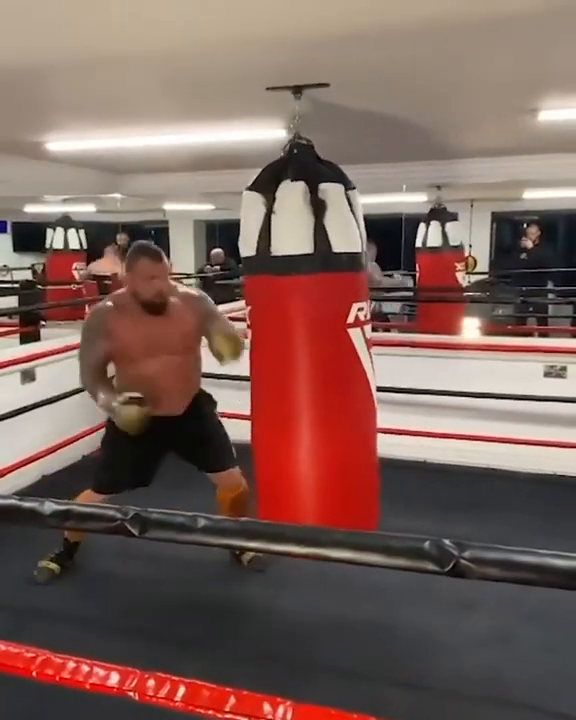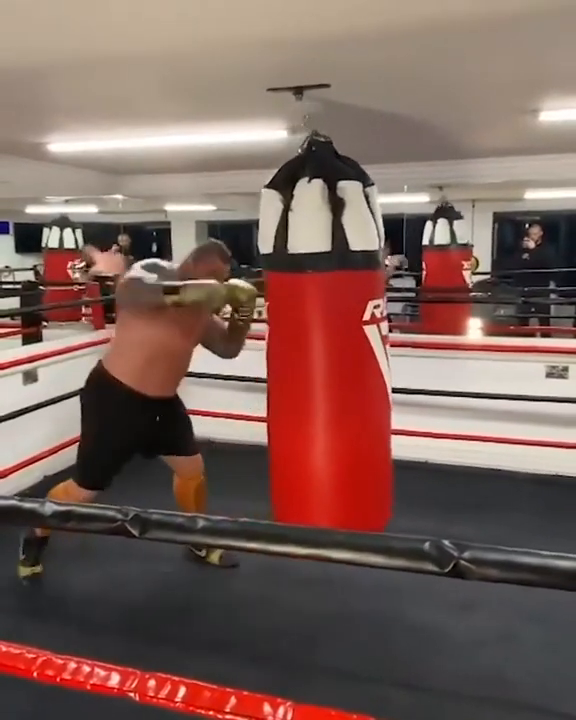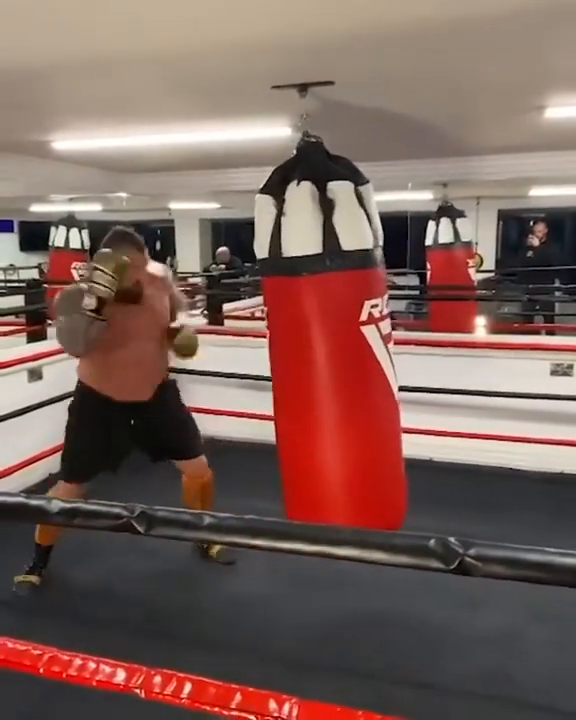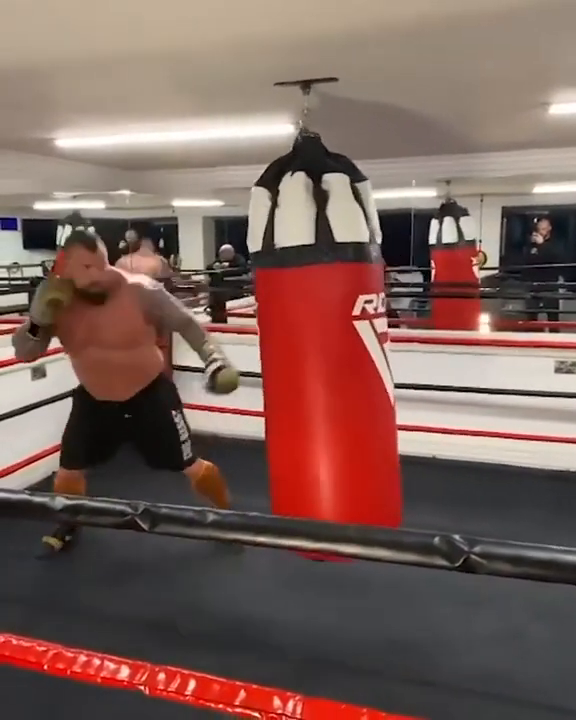
dt=0.4s
person 1, frame 1
left shoulder: (192, 301)
right shoulder: (106, 314)
left elbow: (230, 336)
right elbow: (90, 375)
left wrist: (230, 342)
right wrist: (115, 402)
left hip: (190, 410)
right hip: (134, 416)
left knee: (231, 482)
right knee: (100, 493)
right ankle: (67, 549)
person 1, frame 2
left shoulder: (201, 306)
right shoulder: (155, 271)
left elbow: (228, 347)
right elbow: (131, 292)
left wrist: (243, 313)
right wrist: (190, 291)
left hip: (162, 400)
right hip: (116, 396)
left knee: (192, 467)
right knee: (87, 486)
left ankle: (198, 542)
right ankle: (34, 541)
person 1, frame 3
left shoulder: (158, 279)
right shoulder: (80, 295)
left elbow: (176, 311)
right elbow: (74, 344)
left wrist: (180, 332)
right wrist: (98, 296)
left hip: (156, 396)
right hip: (99, 402)
left knee: (197, 466)
right knee: (71, 486)
right ankle: (40, 559)
person 1, frame 4
left shoulder: (142, 291)
right shoulder: (54, 297)
left elbow: (186, 324)
right elbow: (23, 351)
left wrist: (214, 359)
right wrist: (39, 321)
left hip: (150, 395)
right hip: (95, 399)
left knee: (193, 468)
right knee: (68, 471)
right ankle: (73, 524)
